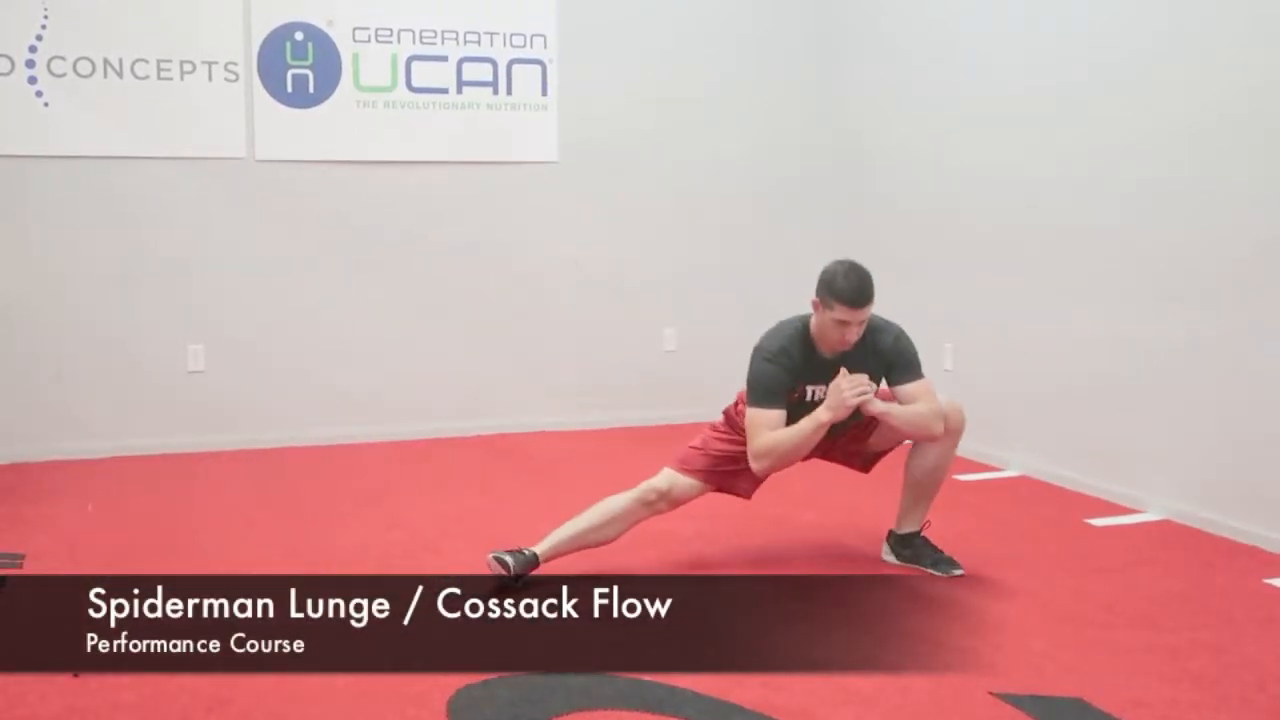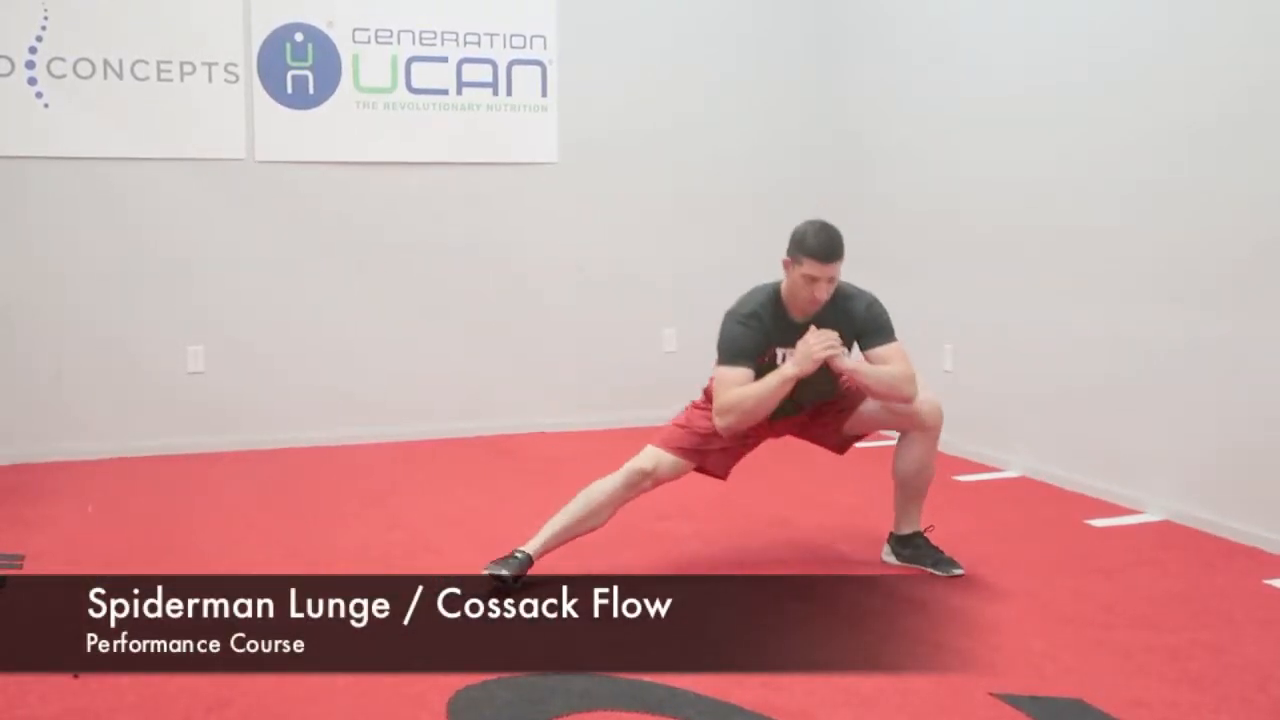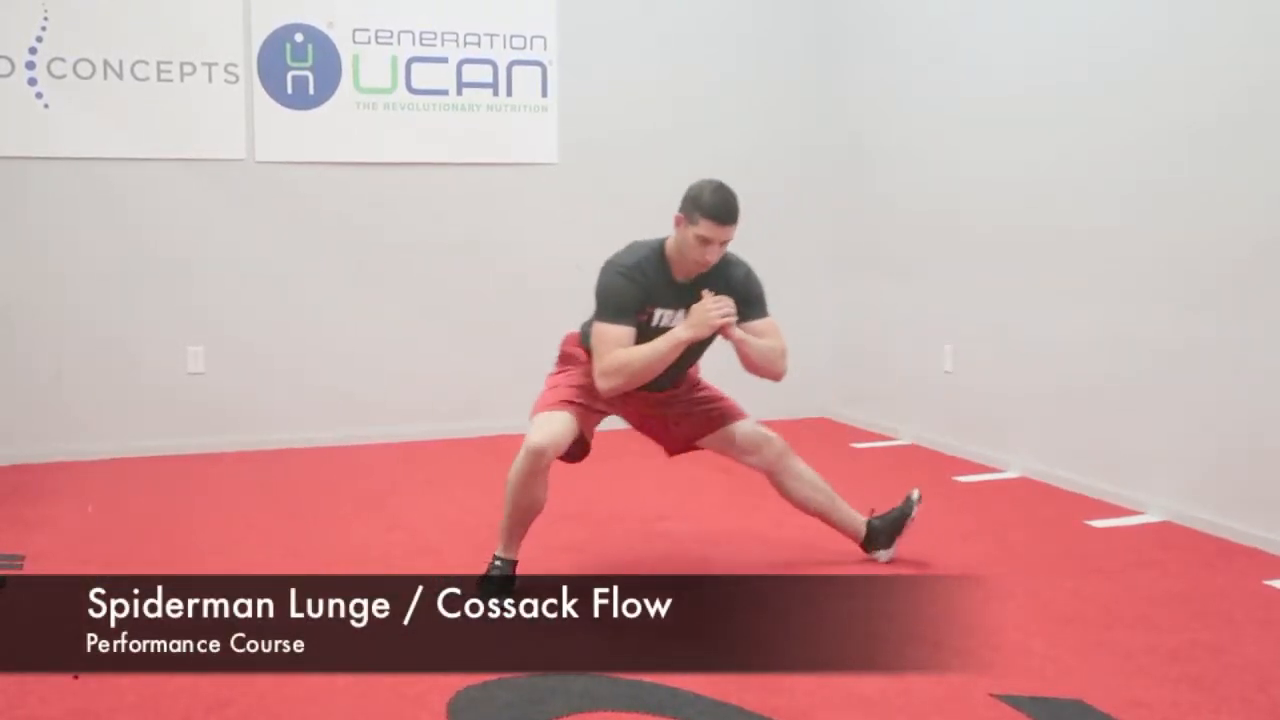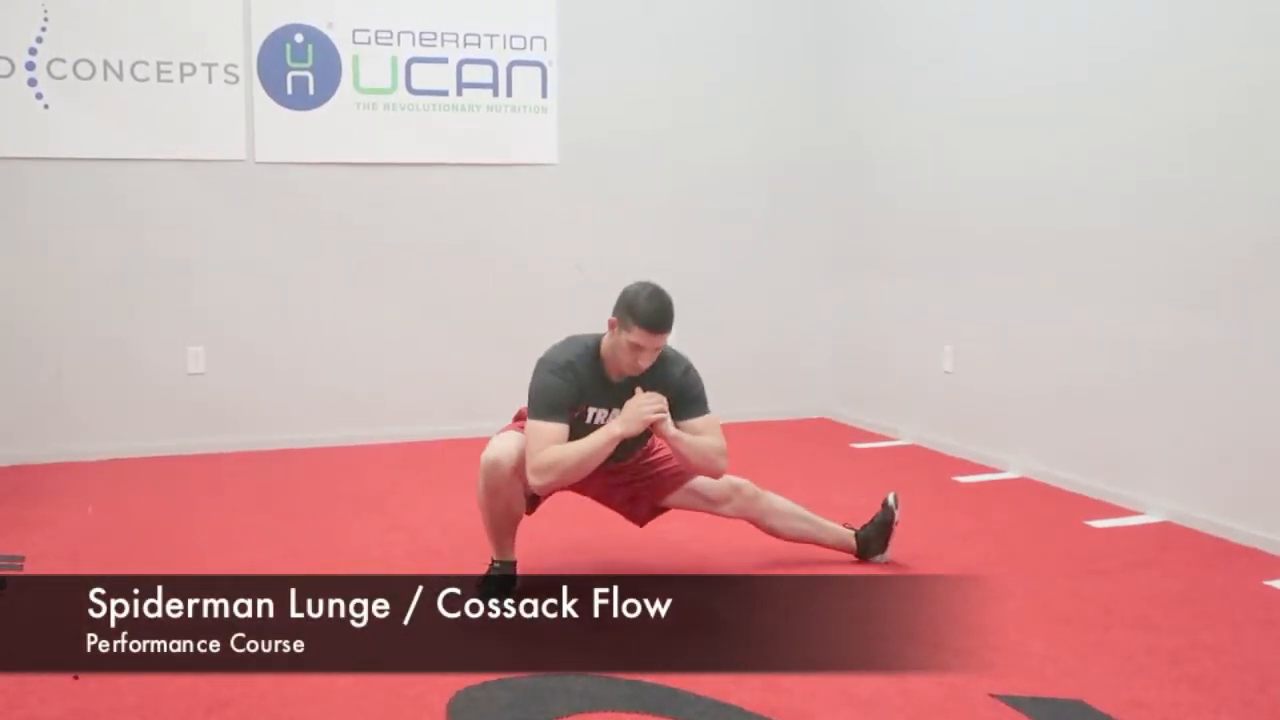
dt=0.5s
person 1, frame 1
left shoulder: (888, 341)
right shoulder: (776, 351)
left elbow: (931, 424)
right elbow: (762, 458)
left wrist: (877, 405)
right wrist: (826, 413)
left hip: (843, 423)
right hip: (763, 429)
left knee: (950, 418)
right knee: (658, 493)
left ankle: (904, 538)
right ankle: (531, 556)
person 1, frame 2
left shoulder: (860, 307)
right shoulder: (748, 316)
left elbow: (905, 387)
right elbow: (726, 416)
left wrist: (846, 362)
right wrist: (794, 366)
left hip: (819, 401)
right hip: (740, 404)
left knee: (925, 413)
right knee: (643, 471)
left ankle: (905, 538)
right ankle: (525, 555)
person 1, frame 3
left shoulder: (735, 279)
right shoulder: (628, 271)
left elbow: (776, 366)
right elbow: (610, 379)
left wrist: (733, 331)
right wrist: (686, 331)
left hip: (670, 385)
right hip: (593, 375)
left knee: (768, 449)
right knee: (541, 446)
left ankle: (871, 534)
right ankle: (504, 563)
person 1, frame 4
left shoulder: (675, 372)
right shoulder: (561, 368)
left elbow: (717, 463)
right elbow: (541, 475)
left wrist: (668, 431)
right wrist: (619, 427)
left hip: (628, 459)
right hip: (554, 449)
left knee: (738, 495)
right knee: (499, 460)
left ankle: (858, 541)
right ankle: (503, 567)
